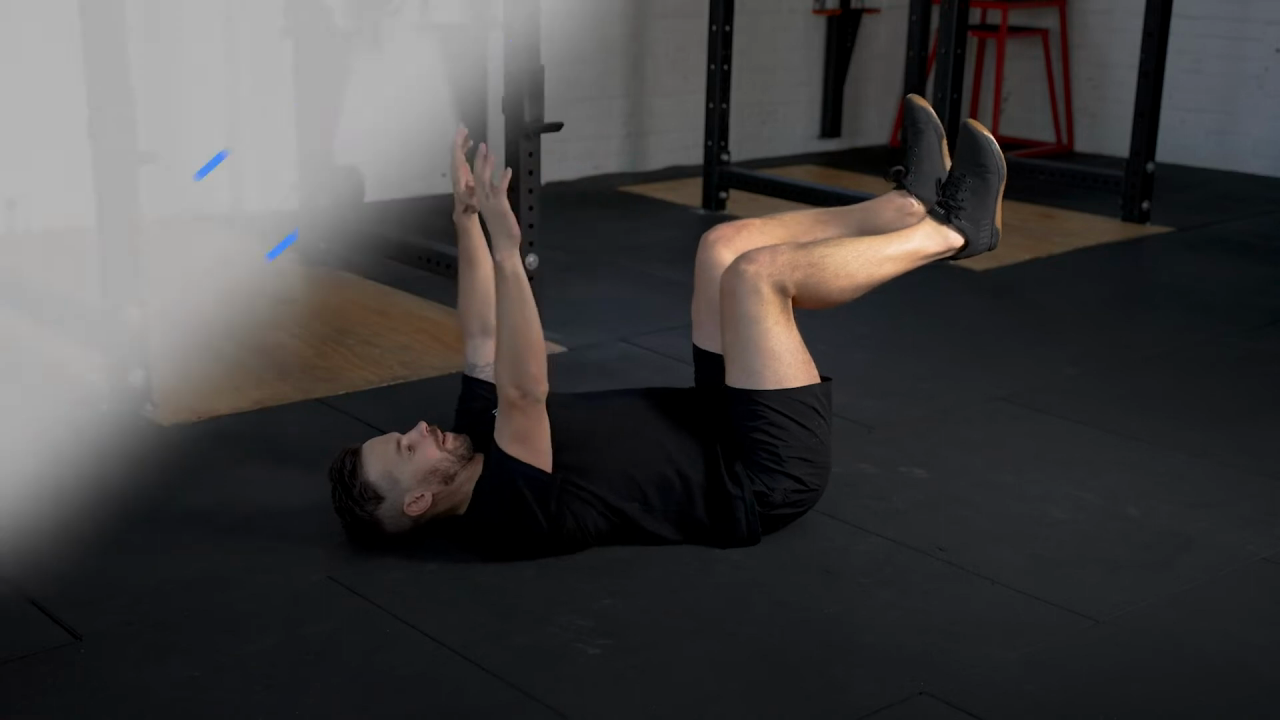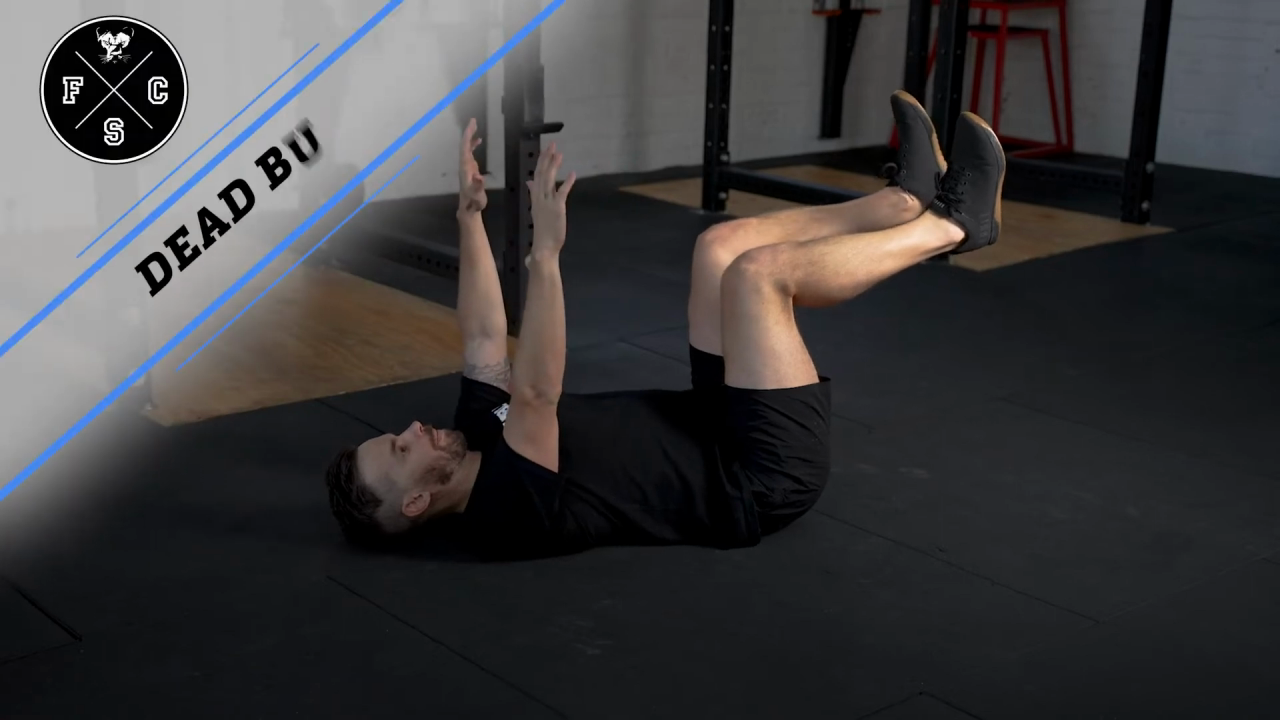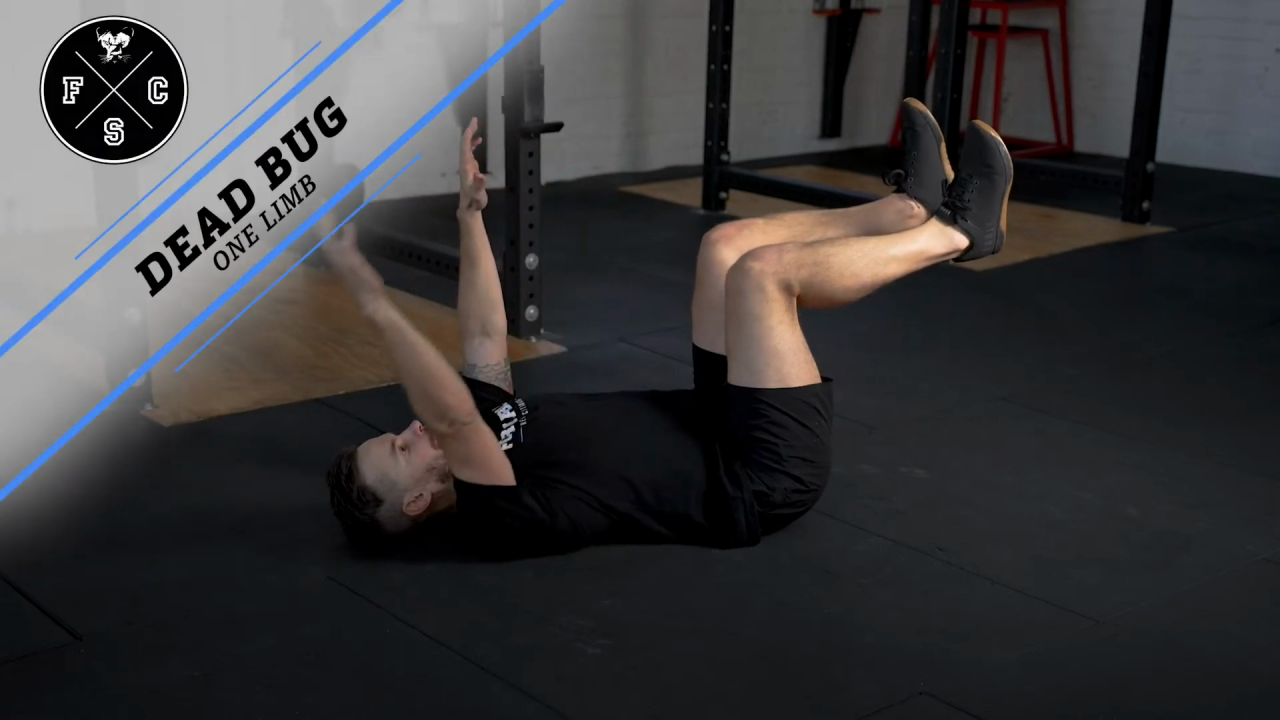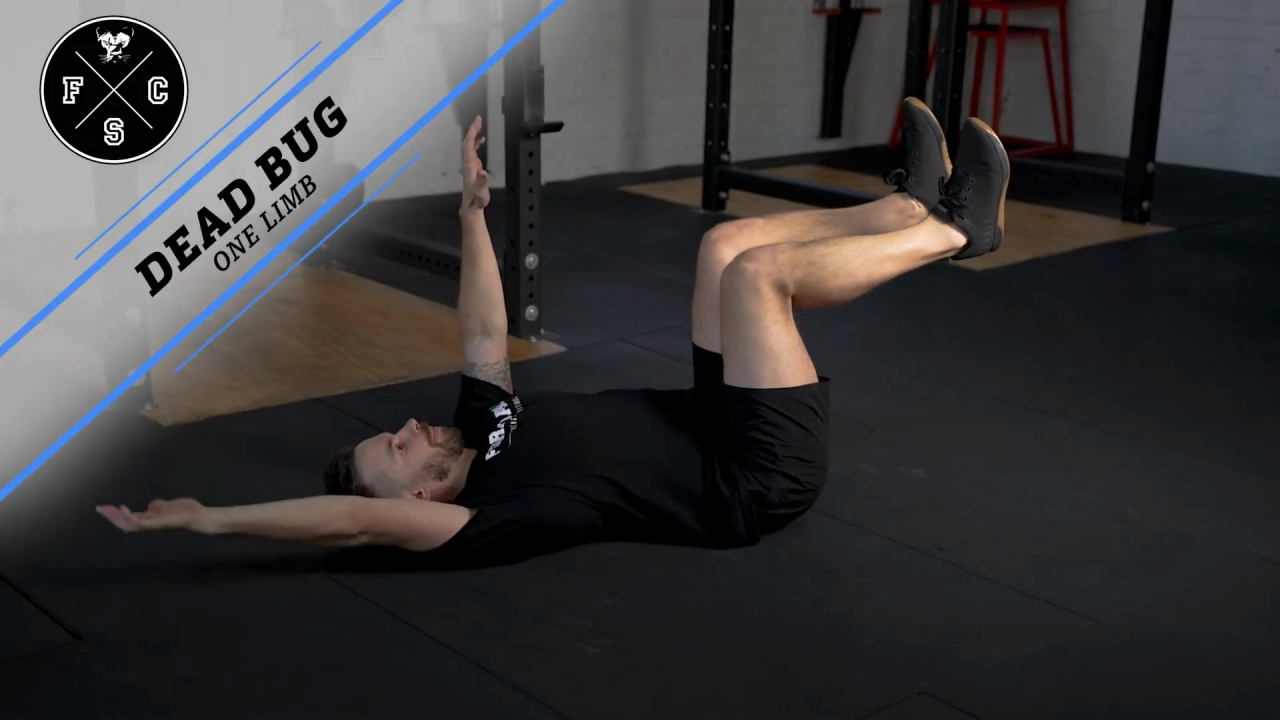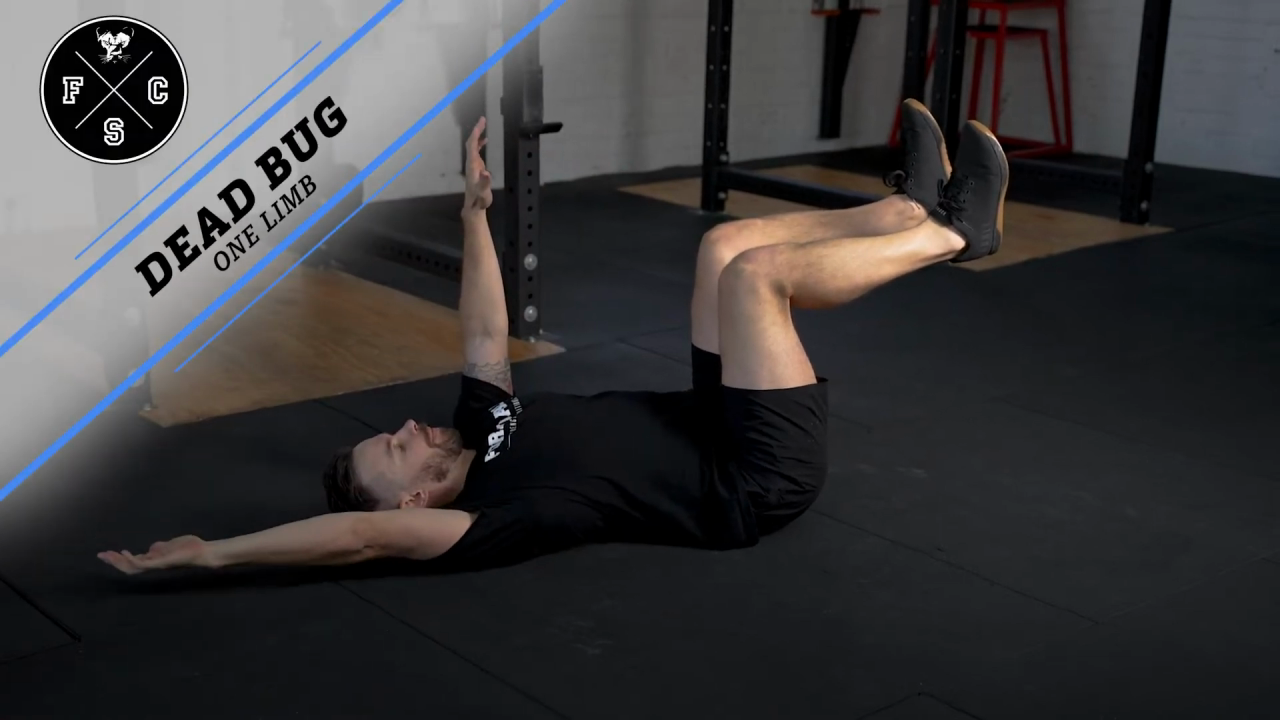
dt=0.7s
person 1, frame 1
left shoulder: (479, 439)
right shoulder: (504, 516)
left elbow: (483, 339)
right elbow: (523, 392)
left wrist: (465, 221)
right wrist: (505, 249)
left hip: (720, 431)
right hip: (764, 476)
left knee: (727, 245)
right knee: (758, 272)
left ankle: (915, 207)
right ankle: (953, 232)
person 1, frame 2
left shoulder: (479, 438)
right shoulder: (505, 514)
left elbow: (483, 338)
right elbow: (535, 395)
left wrist: (469, 216)
right wrist: (545, 252)
left hip: (717, 429)
right hip: (761, 475)
left knee: (723, 246)
right knee: (760, 271)
left ankle: (908, 198)
right ankle: (951, 224)
person 1, frame 3
left shoulder: (493, 428)
right shoulder: (497, 521)
left elbow: (483, 338)
right elbow: (451, 420)
left wrist: (470, 214)
right wrist: (375, 307)
left hip: (719, 429)
right hip: (758, 478)
left knee: (727, 245)
right knee: (762, 271)
left ankle: (916, 206)
right ankle: (959, 233)
person 1, frame 4
left shoulder: (482, 431)
right shoulder: (494, 514)
left elbow: (485, 335)
right elbow: (360, 522)
left wrist: (471, 211)
right wrist: (211, 515)
left hip: (716, 427)
right hip: (759, 478)
left knee: (728, 243)
right knee: (758, 271)
left ankle: (912, 207)
right ankle: (952, 231)
person 1, frame 5
left shoulder: (483, 425)
right shoulder: (489, 518)
left elbow: (487, 335)
right elbow: (365, 536)
left wrist: (475, 211)
right wrist: (213, 550)
left hip: (714, 427)
right hip: (759, 477)
left knee: (726, 243)
right knee: (755, 270)
left ankle: (912, 207)
right ankle: (952, 233)
